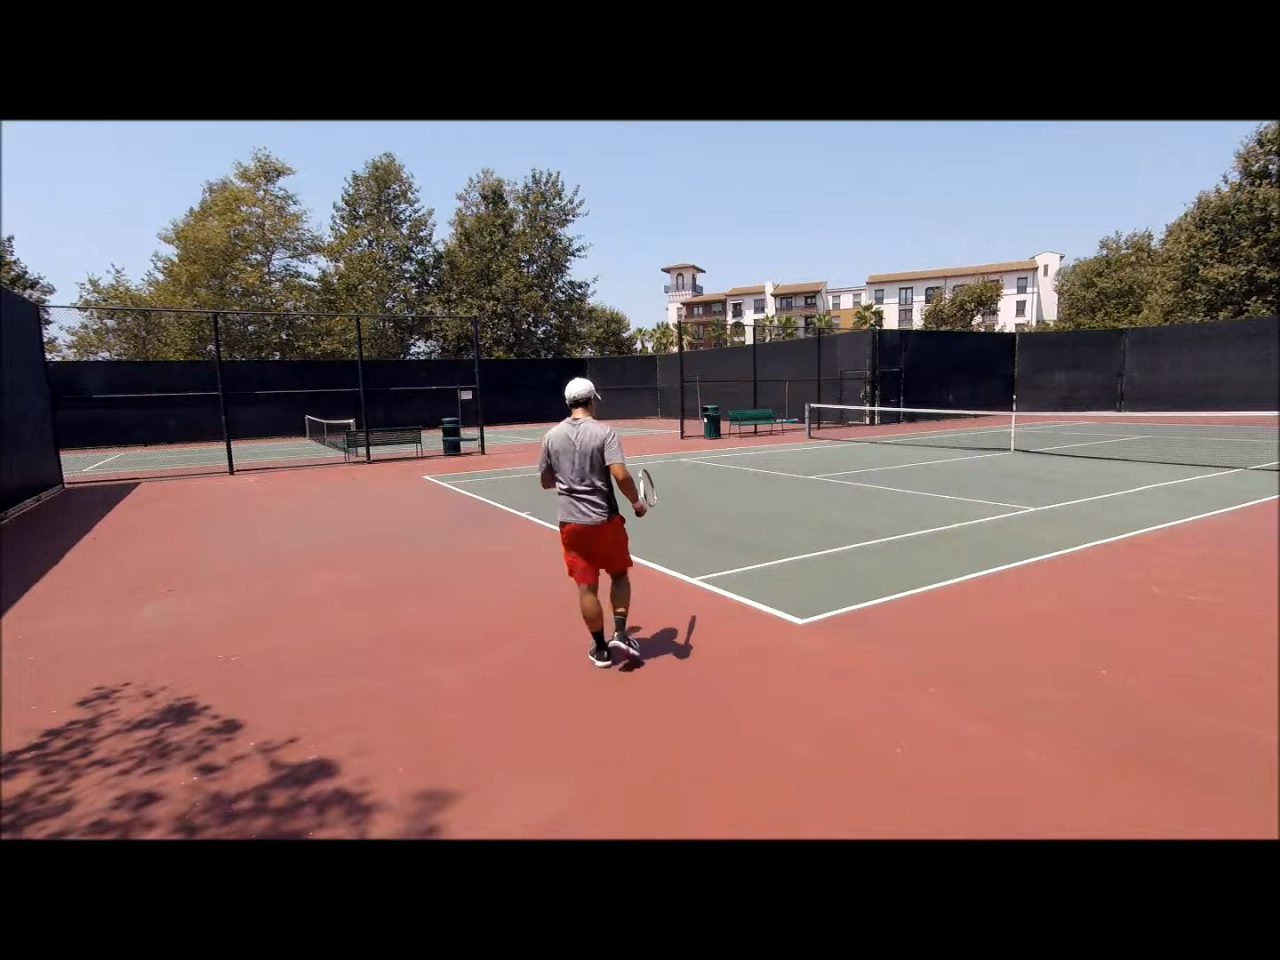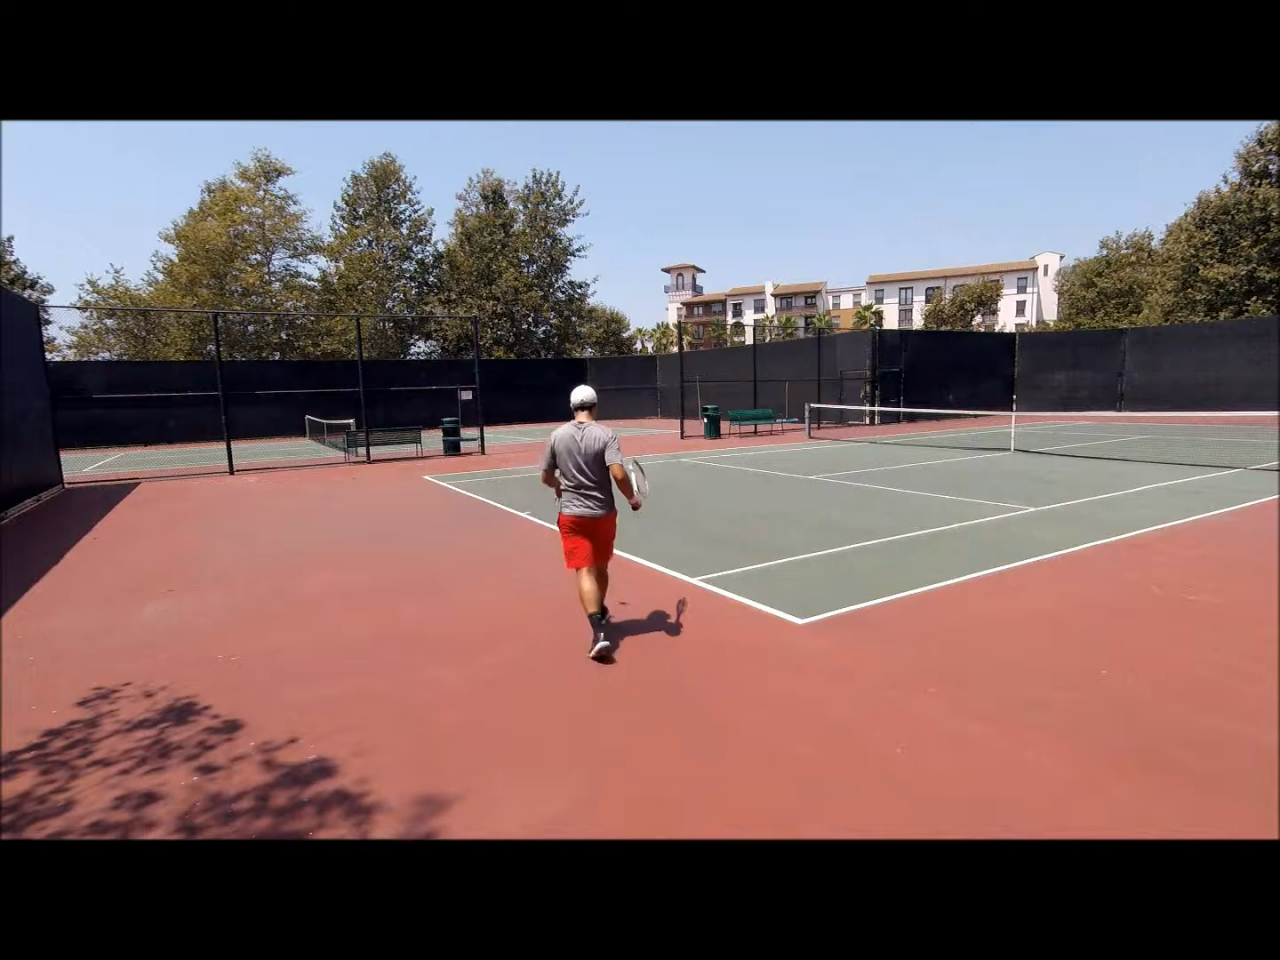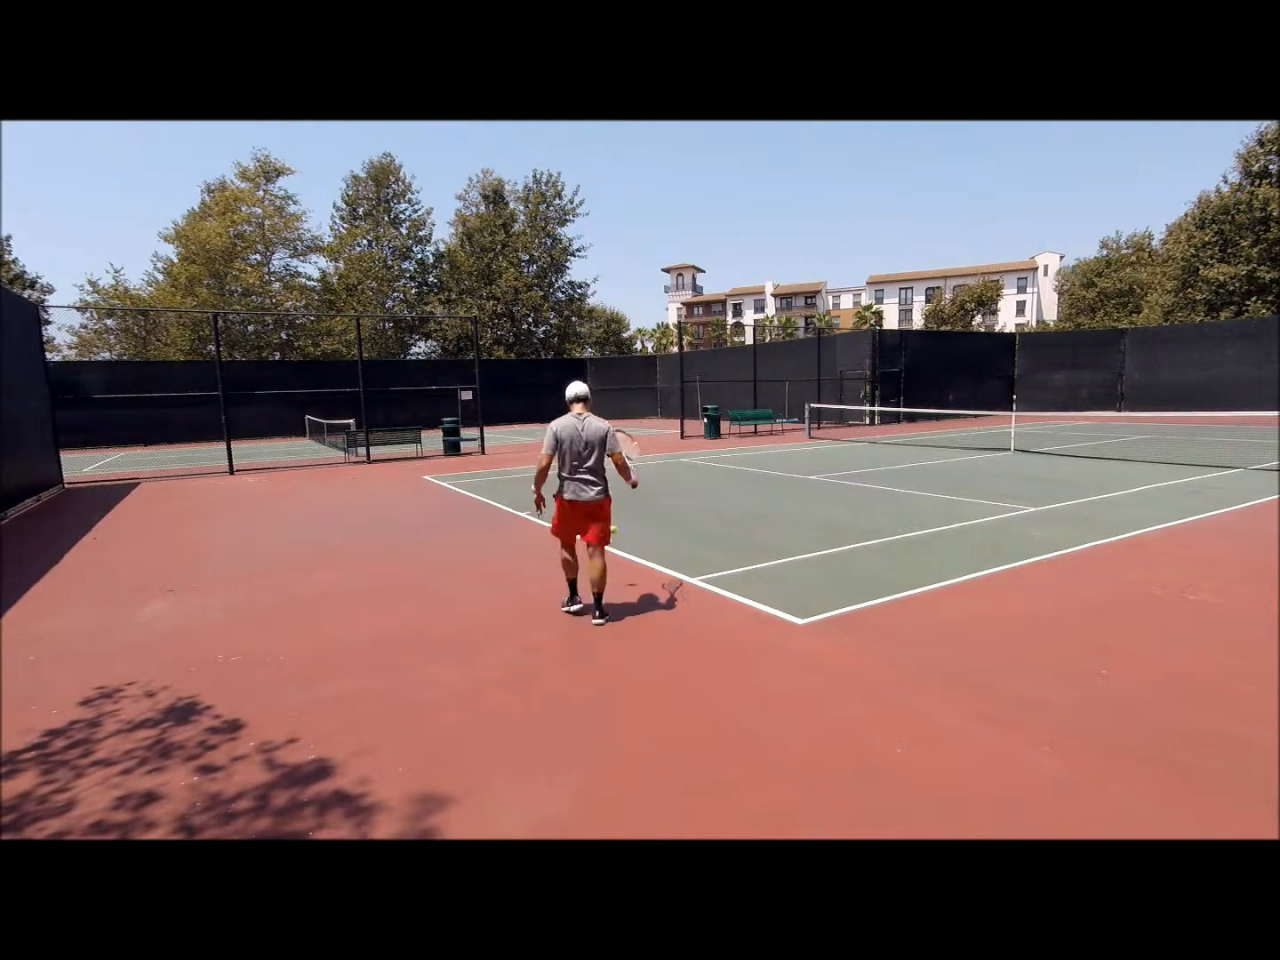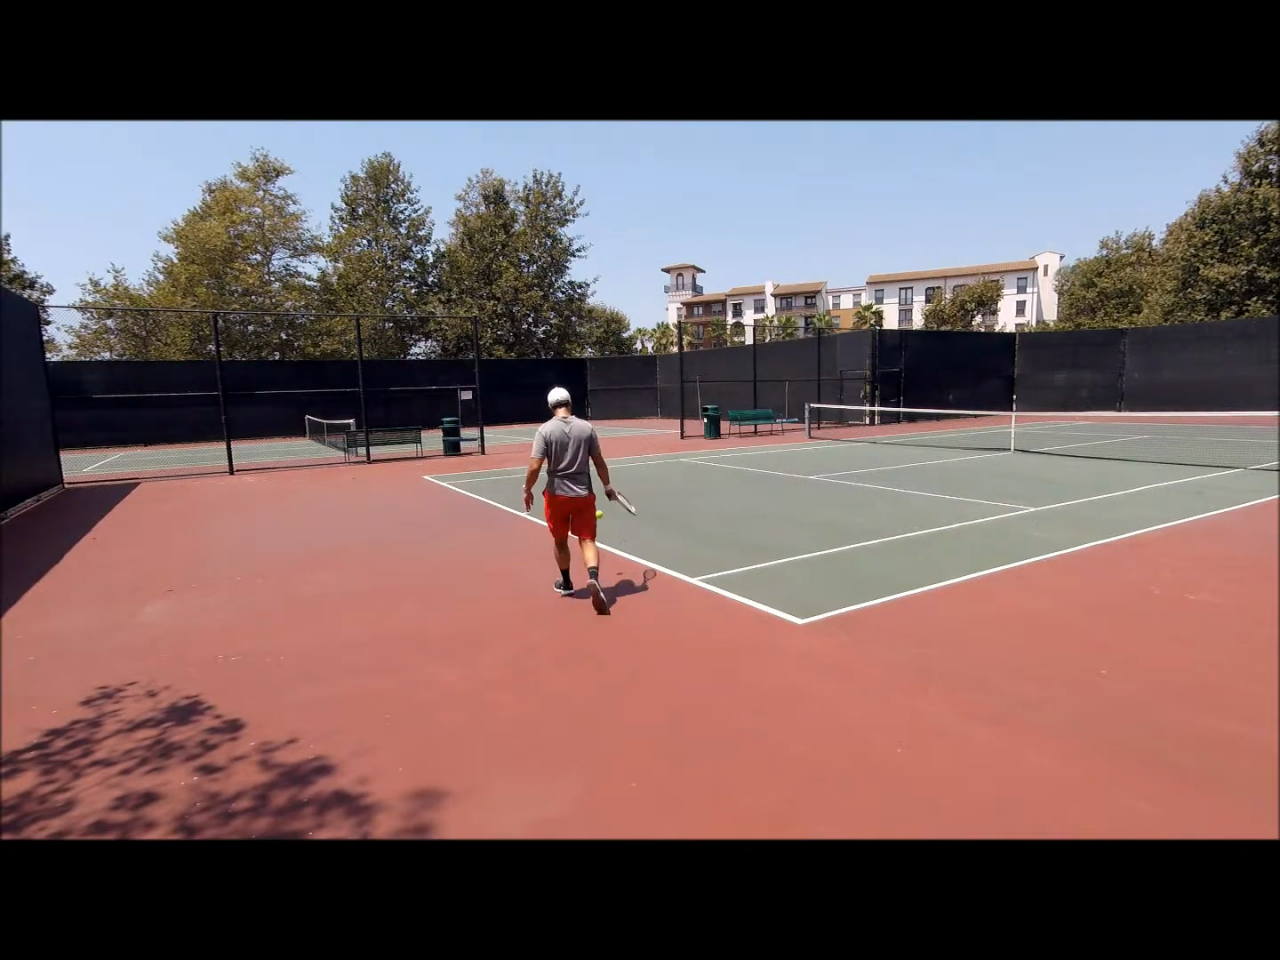
dt=0.3s
person 1, frame 1
left shoulder: (552, 436)
right shoulder: (604, 432)
left elbow: (545, 483)
right elbow: (620, 475)
right wrist: (636, 502)
left hip: (570, 522)
right hip: (605, 519)
left knee: (586, 586)
right knee: (619, 575)
left ankle: (601, 648)
right ankle: (620, 634)
person 1, frame 2
left shoulder: (557, 436)
right shoulder: (606, 435)
left elbow: (546, 477)
right elbow: (619, 475)
right wrist: (632, 498)
left hip: (571, 515)
right hip: (603, 512)
left knee: (585, 573)
right knee: (600, 567)
left ankle: (599, 633)
right ankle: (599, 612)
person 1, frame 3
left shoulder: (557, 426)
right shoulder: (603, 426)
left elbow: (544, 464)
right elbow: (619, 461)
left wrist: (537, 490)
right wrist: (630, 479)
left hip: (568, 497)
right hip: (598, 498)
left knee: (567, 547)
right knee: (596, 552)
left ankle: (573, 598)
right ankle: (598, 608)
person 1, frame 4
left shoulder: (545, 430)
right shoulder: (587, 428)
left elbow: (535, 467)
right elbow: (599, 463)
left wrist: (527, 490)
right wrist: (608, 486)
left hip: (556, 494)
right hip: (583, 493)
left knee: (560, 540)
right knee: (587, 541)
left ankle: (566, 583)
right ankle: (593, 580)
